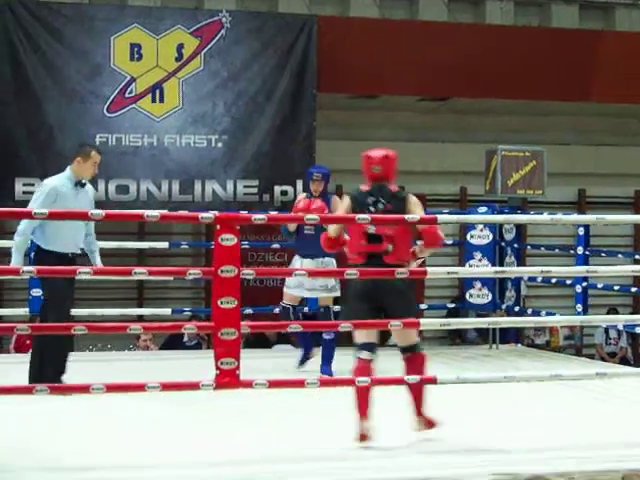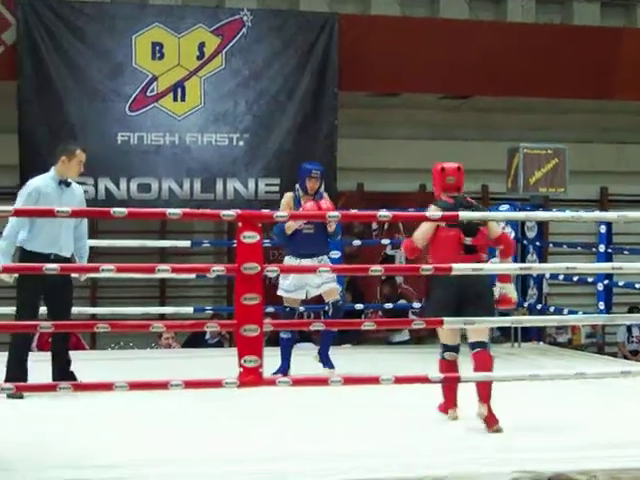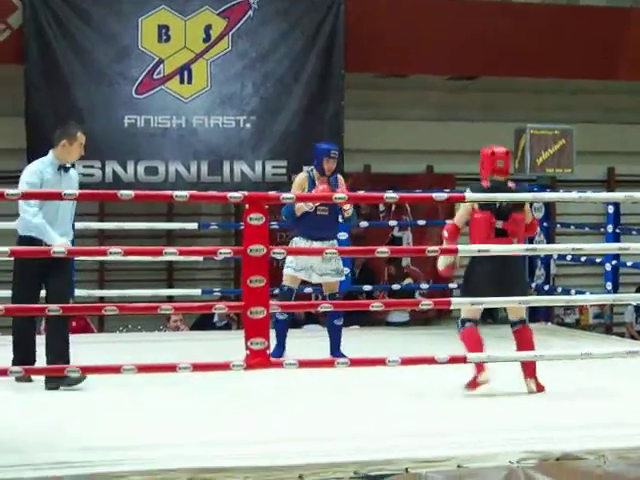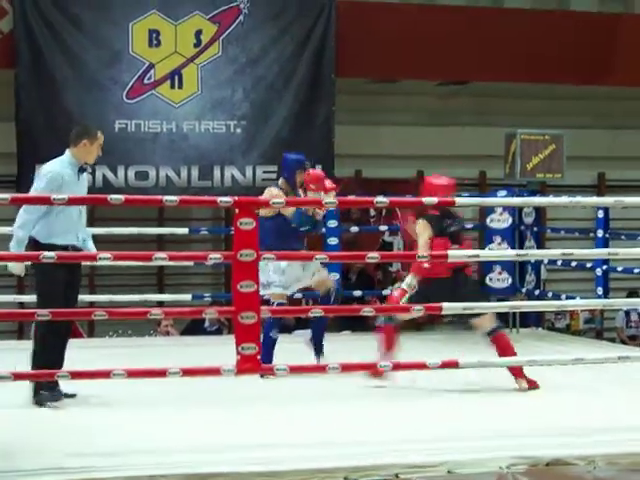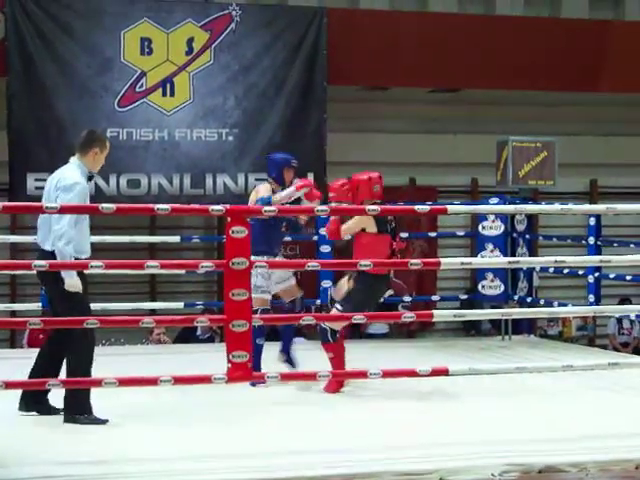
dt=0.5s
person 1, frame 1
left shoulder: (88, 192)
right shoulder: (52, 186)
left elbow: (88, 230)
right elbow: (28, 222)
left wrist: (95, 258)
right wrist: (17, 258)
left hip: (70, 260)
right hip: (49, 258)
left knee: (53, 317)
right knee: (58, 316)
left ankle: (40, 375)
right ankle: (52, 376)
person 1, frame 2
left shoulder: (77, 192)
right shoulder: (36, 186)
left elbow: (80, 231)
left wrist: (82, 261)
left hip: (62, 263)
right hip: (34, 261)
left knee: (61, 321)
right knee: (25, 321)
left ankle: (62, 374)
person 1, frame 3
left shoulder: (72, 176)
right shoulder: (35, 171)
right elbow: (29, 212)
right wrist: (53, 240)
left hip: (61, 251)
right hip: (32, 247)
left knee: (59, 308)
right knee: (25, 308)
left ankle: (56, 372)
right ankle: (22, 366)
person 1, frame 4
left shoulder: (82, 175)
right shoulder: (53, 171)
right elbow: (28, 213)
left wrist: (89, 246)
right wrist: (17, 253)
left hip: (71, 254)
right hip: (47, 252)
left knee: (65, 319)
left ankle: (49, 382)
right ankle: (41, 384)
person 1, frame 5
left shoulder: (62, 175)
right shoulder: (75, 181)
left elbow: (47, 222)
right elbow: (64, 229)
right wrist: (70, 273)
left hip: (51, 261)
right hip: (63, 265)
left knee: (63, 331)
right knee: (82, 333)
left ankle: (35, 398)
right ankle: (77, 408)
person 2, frame 1
left shoulder: (352, 199)
right shoulder: (405, 199)
left elbow: (329, 240)
right elbow: (432, 236)
right wrist: (418, 255)
left hip: (362, 280)
right hip: (396, 279)
left knee: (365, 352)
right knee: (411, 351)
left ankle: (364, 421)
right ankle: (420, 415)
person 2, frame 2
left shoulder: (437, 210)
right shoulder: (479, 210)
left elbow: (412, 248)
right elbow: (505, 244)
left wrist: (414, 245)
right wrist: (505, 283)
left hip: (445, 283)
right hip: (477, 282)
left knee: (449, 349)
right knee: (480, 348)
left ankle: (451, 405)
right ankle: (484, 404)
person 2, frame 3
left shoulder: (474, 193)
right shoulder: (519, 193)
left elbow: (453, 229)
right elbow: (530, 228)
left wrist: (446, 256)
left hip: (483, 262)
right hip: (512, 262)
left knee: (467, 322)
right knee: (520, 322)
left ankle: (480, 370)
right ankle: (531, 379)
person 2, frame 4
left shoulder: (424, 222)
right shoulder: (456, 220)
left elbow: (424, 261)
left wrist: (406, 287)
left hip: (436, 286)
right hip: (463, 283)
left knee: (391, 316)
right knee: (493, 329)
right ankle: (520, 378)
person 2, frame 5
left shoulder: (367, 216)
left elbow: (333, 233)
left hip: (370, 280)
right hip: (379, 277)
left knee: (329, 329)
left ankle: (338, 379)
person 3, frame 1
left shoulder: (333, 201)
right shoulder: (302, 199)
right elbow: (287, 232)
right wrist: (292, 222)
left hip: (324, 262)
right hip: (301, 261)
left knee: (325, 312)
right knee: (286, 309)
left ankle: (326, 363)
right ankle: (307, 347)
person 3, frame 2
left shoulder: (324, 198)
right shoulder: (289, 198)
left elbow: (334, 235)
right elbow: (278, 234)
left wrist: (332, 224)
right wrist: (293, 224)
left hip: (320, 261)
right hip: (294, 262)
left knee: (336, 305)
right knee: (289, 313)
left ankle: (324, 352)
right ankle: (284, 365)
person 3, frame 3
left shoulder: (339, 181)
right shoulder: (303, 179)
left elbow: (349, 217)
right elbow: (288, 214)
left wrist: (348, 210)
right wrist: (306, 204)
left hip: (328, 245)
right hip: (303, 243)
left knee: (333, 298)
right knee: (286, 292)
left ankle: (335, 350)
right ankle: (279, 347)
person 3, frame 4
left shoulder: (298, 191)
right shoulder: (274, 193)
left elbow: (311, 225)
right elbow: (301, 221)
left wrist: (322, 205)
right wrist: (311, 197)
left hip: (299, 254)
right hip: (276, 258)
left knee: (329, 288)
right knee: (277, 307)
left ankle: (317, 340)
right ankle: (265, 362)
person 3, frame 5
left shoulder: (281, 191)
right shoulder: (264, 189)
left elbow: (296, 227)
right elbow: (261, 205)
left wrist: (307, 207)
right wrist: (290, 192)
left hip: (273, 258)
right hip: (256, 259)
left knee: (295, 301)
right knee: (260, 313)
left ankle: (286, 349)
right ankle: (254, 369)
